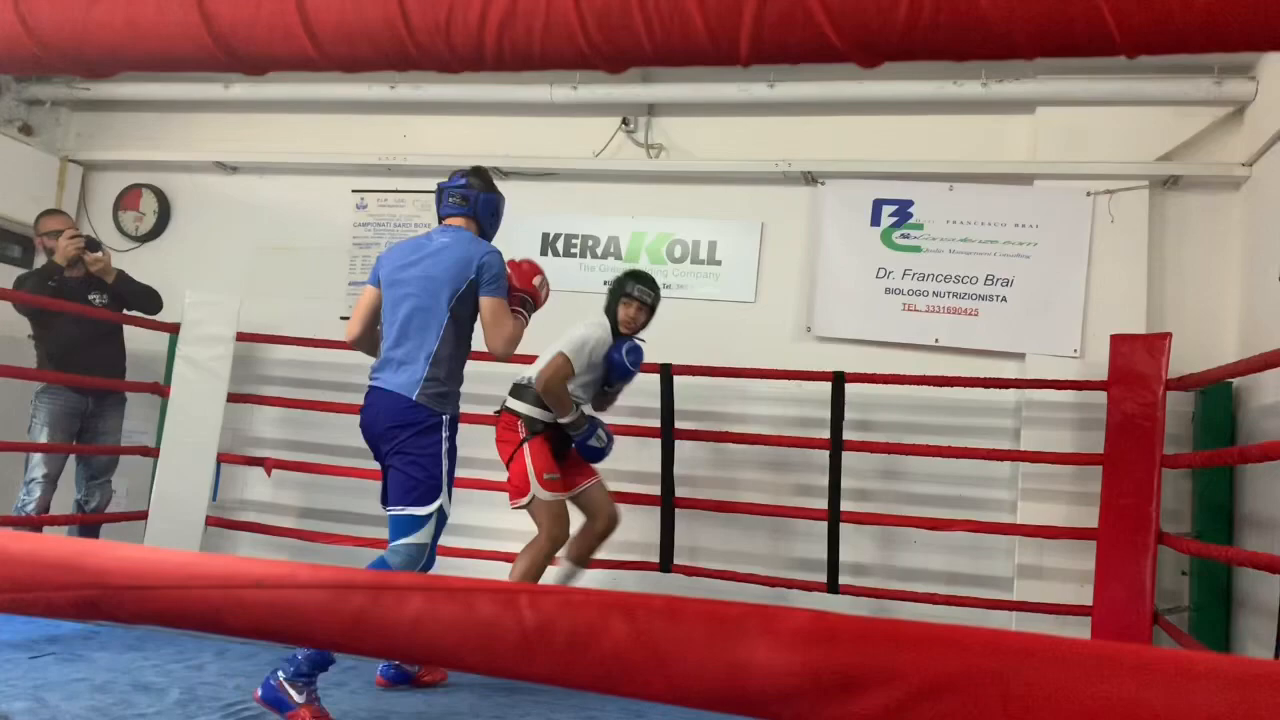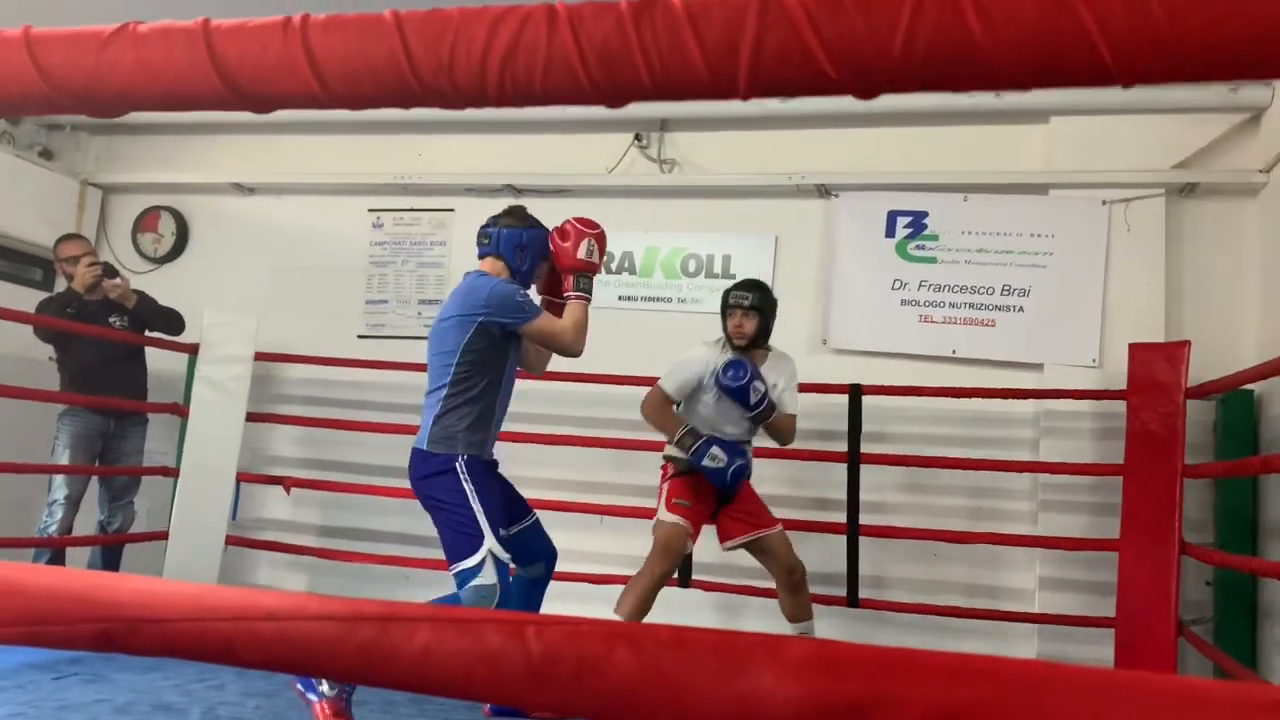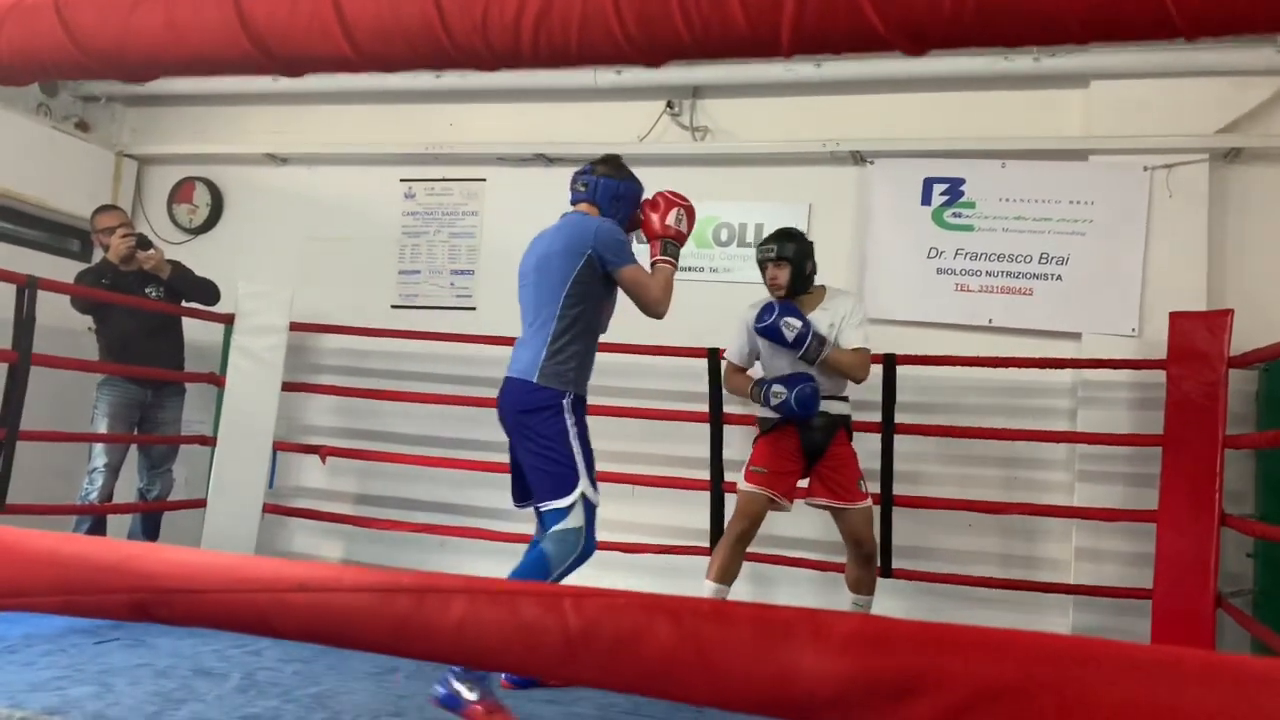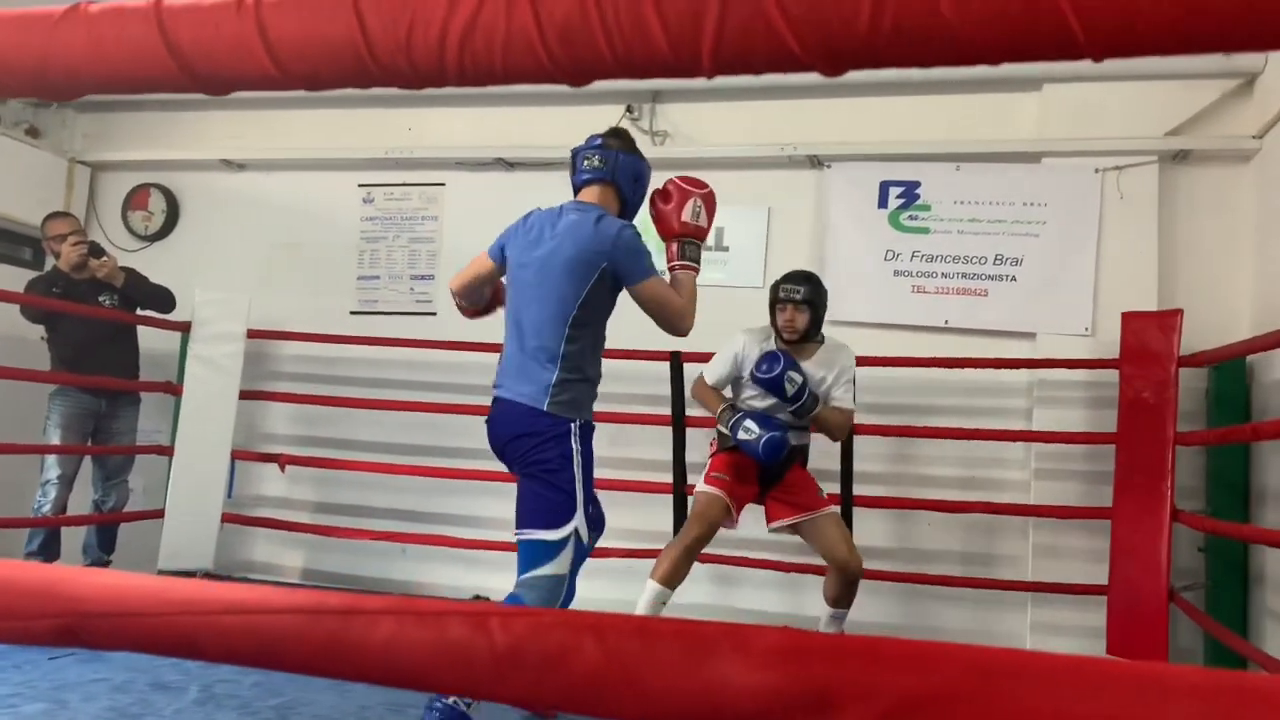
dt=1s
person 1, frame 1
left shoulder: (394, 253)
right shoulder: (485, 259)
left elbow: (356, 334)
right elbow: (499, 345)
right wrist: (524, 307)
left hip: (379, 402)
right hip: (422, 412)
left knee: (417, 533)
right knee: (407, 552)
left ankle: (398, 659)
person 1, frame 2
left shoulder: (482, 296)
right shoulder: (492, 293)
left elbow: (530, 362)
right elbow: (572, 342)
left wrist: (552, 294)
right wrist: (580, 279)
left hip: (468, 461)
right hip: (450, 462)
left knee: (538, 557)
right knee: (484, 597)
person 1, frame 3
left shoulder: (548, 240)
right shoulder: (598, 232)
right elbow: (654, 305)
left wrist: (638, 241)
right wrist: (665, 246)
left hip: (524, 393)
right hip: (548, 399)
left knee: (563, 525)
right knee: (569, 538)
right ankle: (469, 675)
person 1, frame 4
left shoulder: (528, 226)
right shoulder: (615, 235)
left elbow: (462, 289)
right elbow: (679, 321)
left wrist: (496, 301)
right wrist: (686, 247)
left hip: (509, 411)
right hip: (552, 422)
left knee: (582, 528)
right knee: (543, 584)
person 2, frame 1
left shoulder: (622, 345)
right shoulder: (594, 333)
left elbow: (599, 403)
right elbow: (548, 378)
left wrist: (615, 381)
right wrist: (578, 424)
left hip: (557, 430)
right hip: (527, 425)
left knee: (605, 516)
right knee: (554, 532)
person 2, frame 2
left shoulder: (781, 366)
right shoulder: (705, 357)
left elbow: (785, 437)
right elbow: (651, 405)
left wrist: (761, 404)
right wrist: (694, 445)
left hip: (734, 475)
right hip: (688, 469)
left knee: (791, 571)
right knee: (663, 561)
person 2, frame 3
left shoulder: (844, 305)
right shoulder: (759, 315)
left elbow: (860, 369)
right elbow: (731, 376)
left wrist: (807, 341)
right wrist: (763, 391)
left hip: (832, 430)
right hip: (780, 427)
left knee: (863, 544)
right knee: (742, 524)
person 2, frame 4
left shoulder: (839, 357)
right shoulder: (749, 343)
left elbow: (840, 428)
right elbow: (700, 386)
left wrist: (801, 396)
right wrist: (734, 419)
left hip: (787, 460)
right hip: (737, 450)
left knee: (846, 562)
right knee: (698, 527)
left ankle: (831, 633)
person 3, frame 1
left shoulder: (109, 278)
right shoulder: (34, 282)
left elbow: (153, 304)
right elbow: (25, 305)
left wrist: (111, 276)
right wrist: (59, 262)
left hip: (107, 398)
right hip: (58, 394)
left knee: (95, 494)
right knee: (38, 486)
person 3, frame 2
left shoulder: (131, 299)
right shoulder: (56, 306)
left elbow: (175, 324)
right elbow: (44, 332)
left wrist: (131, 301)
right wrist: (76, 290)
left hip: (129, 420)
right hip: (80, 416)
left knee: (118, 514)
right knee: (61, 507)
person 3, frame 3
left shoulder: (168, 269)
right shoulder: (94, 277)
left elbow: (211, 294)
right elbow: (80, 303)
left wrist: (165, 272)
right wrist: (111, 261)
left hip: (167, 390)
right hip: (119, 386)
left knee: (158, 481)
right knee: (101, 474)
person 3, frame 4
left shoulder: (122, 277)
right shoulder: (45, 285)
left elbow: (166, 302)
right elbow: (31, 312)
left wrist: (120, 280)
right wrist: (63, 269)
left hip: (121, 400)
right hip: (71, 396)
left knee: (113, 492)
right knee: (54, 485)
left ankle: (97, 564)
right ankle: (37, 566)
